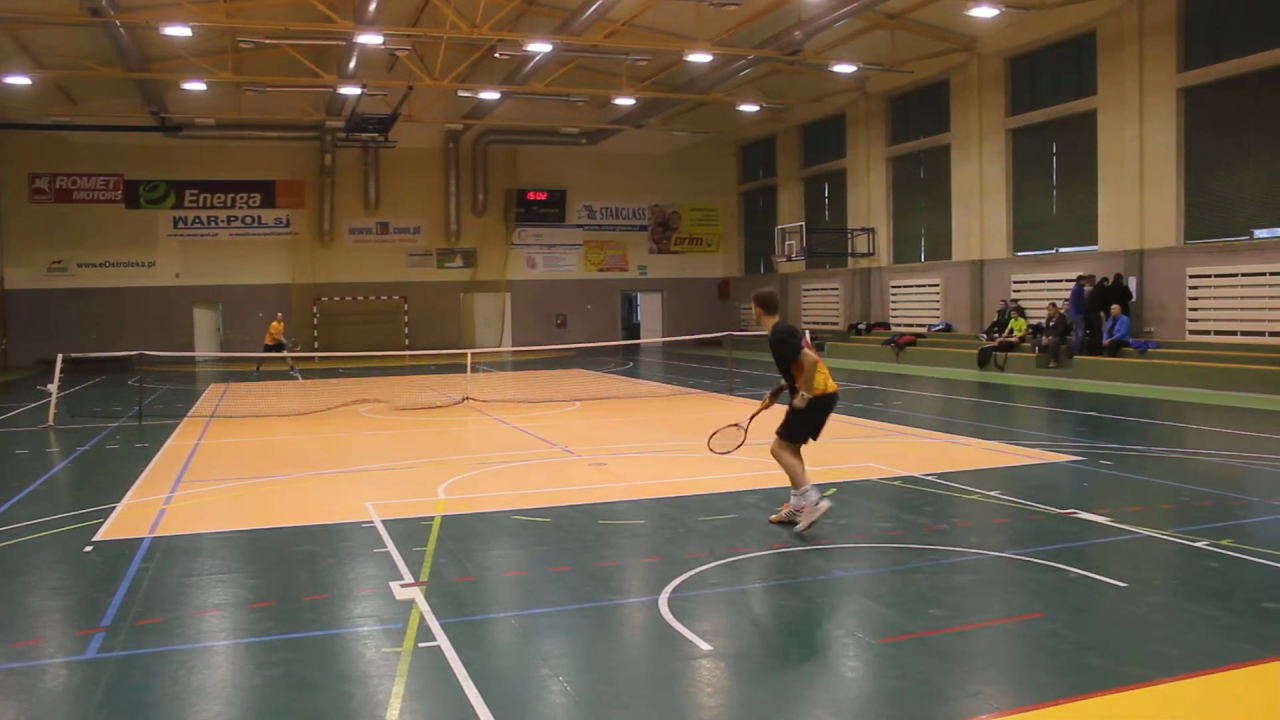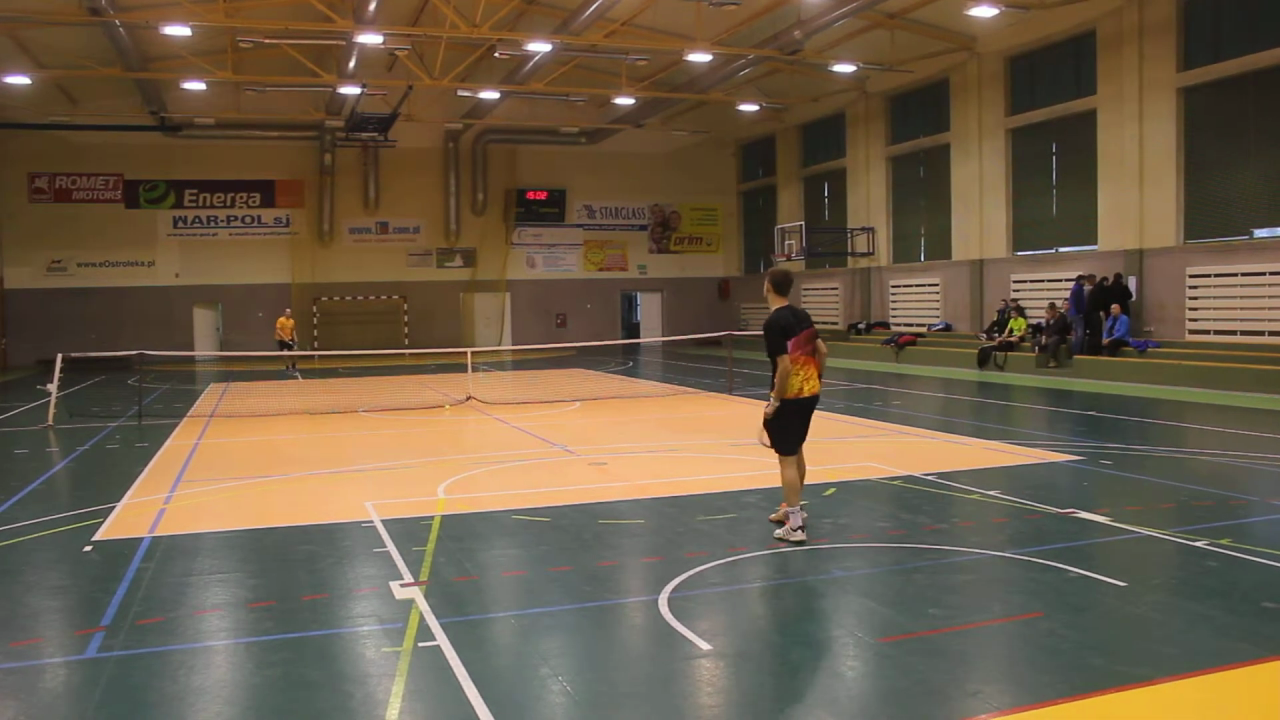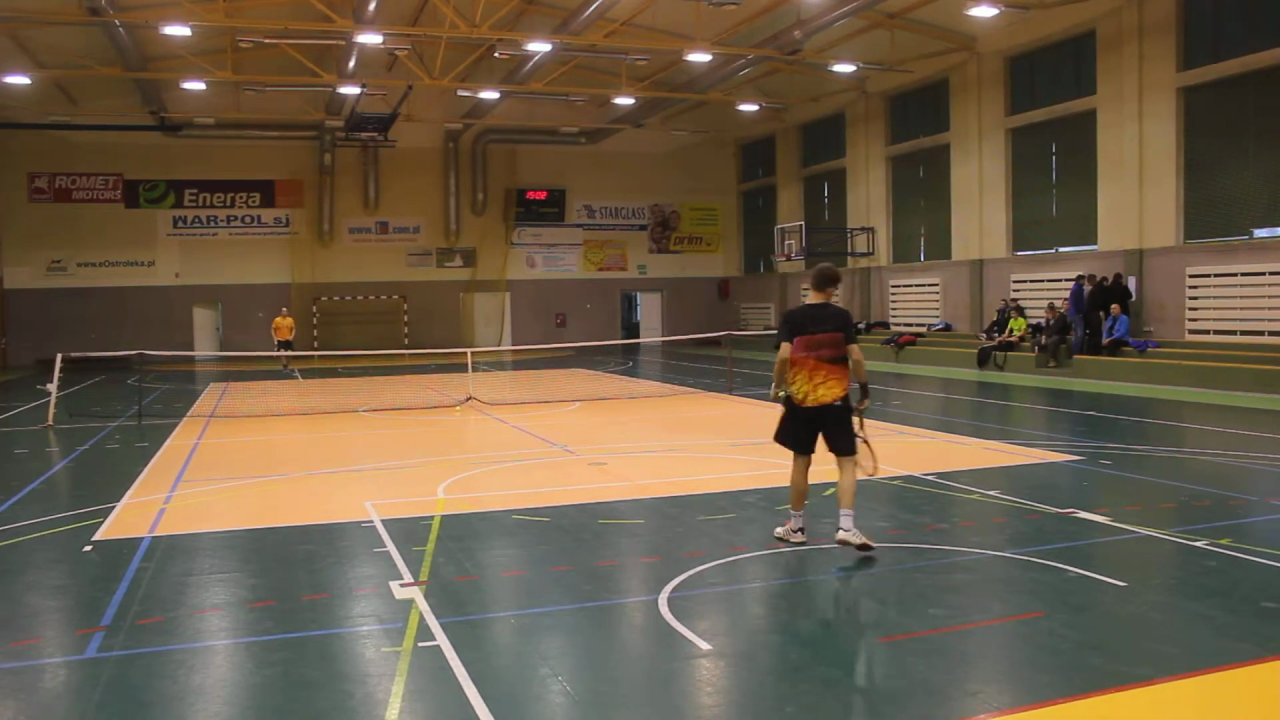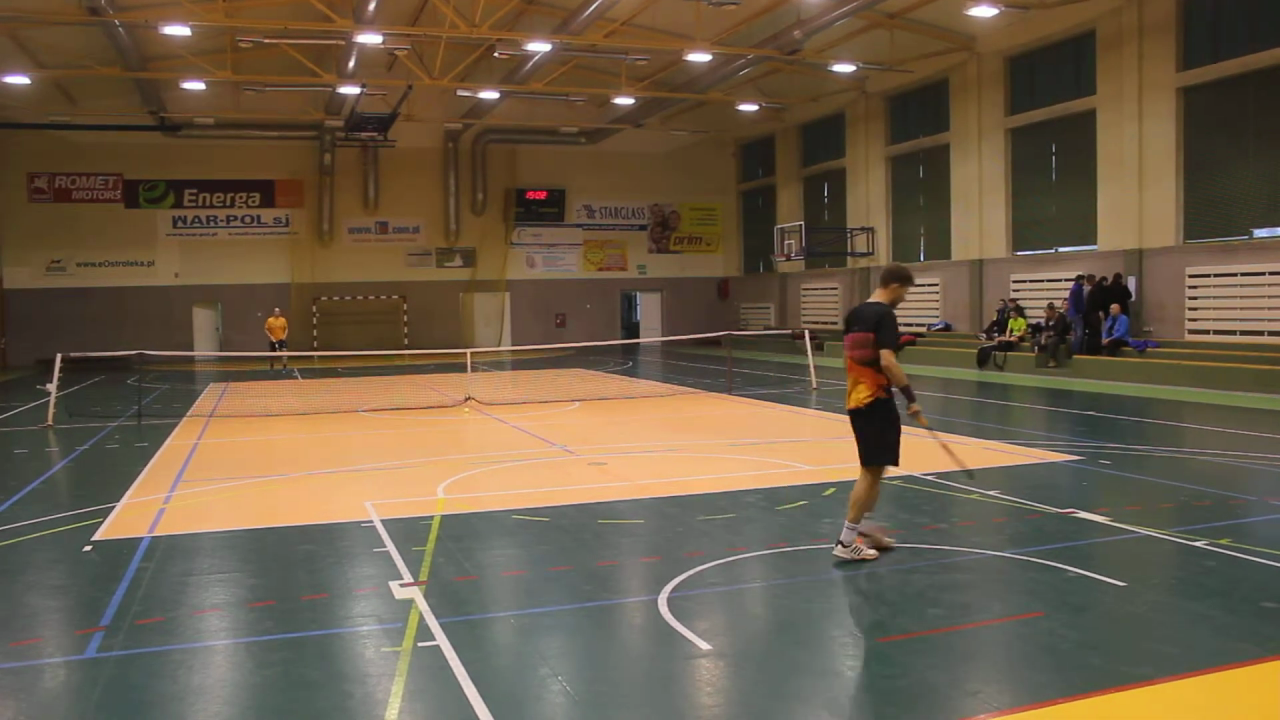
dt=0.5s
person 1, frame 1
left shoulder: (778, 337)
right shoulder: (785, 331)
left elbow: (811, 359)
left wrist: (804, 394)
right wrist: (777, 390)
left hip: (816, 396)
right hip: (820, 393)
left knee: (780, 448)
right knee: (790, 446)
left ankle: (813, 501)
right ankle: (796, 506)
person 1, frame 2
left shoulder: (774, 323)
right shoulder: (802, 315)
left elbow: (783, 366)
right elbow: (822, 351)
left wrist: (774, 401)
left hip: (790, 397)
right hip: (810, 392)
left knee: (787, 458)
right knee: (796, 452)
left ankle: (794, 525)
right ankle: (793, 508)
person 1, frame 3
left shoulder: (792, 317)
right shoulder: (842, 316)
left elbow: (784, 356)
right elbow: (856, 358)
left wrist: (777, 385)
right wrist: (864, 391)
left hip: (801, 400)
right hip: (836, 400)
left knee: (801, 462)
right knee: (847, 463)
left ankle: (796, 527)
right ankle: (847, 527)
person 1, frame 4
left shoulder: (855, 314)
right shoulder: (885, 315)
right elbow: (886, 362)
right wrist: (910, 397)
left hip: (859, 399)
right hip: (876, 402)
left knee: (874, 467)
right knee: (872, 471)
left ankle: (863, 526)
right ankle: (847, 541)
